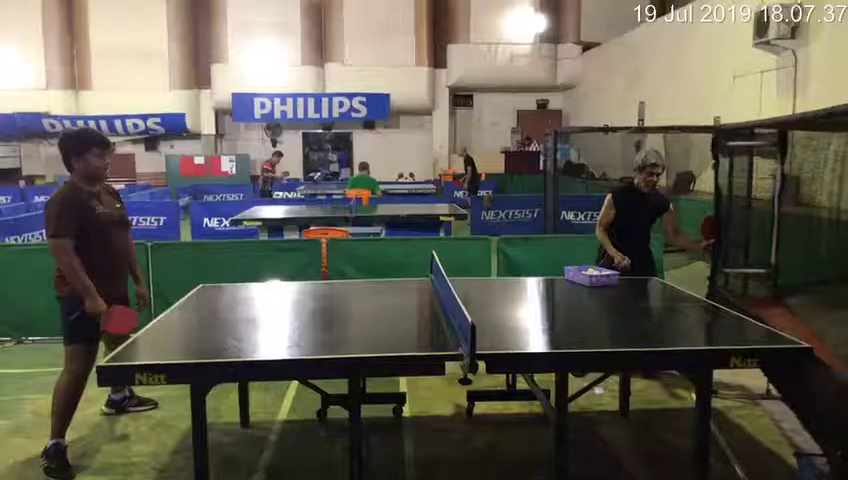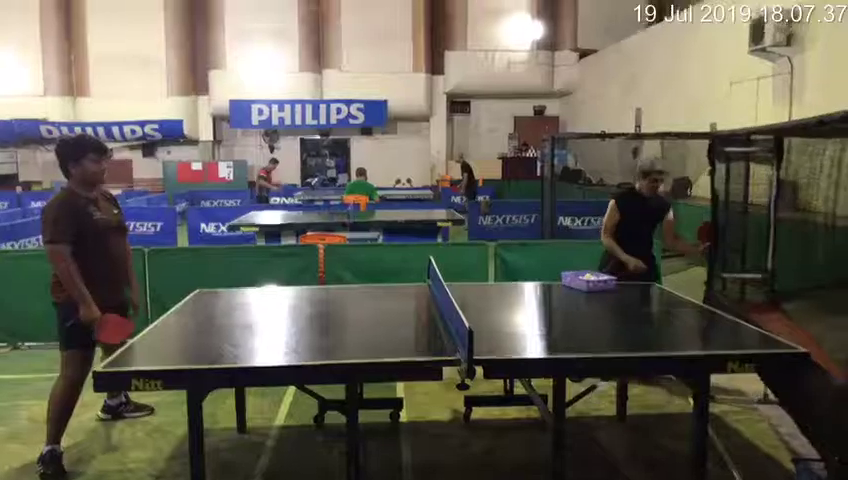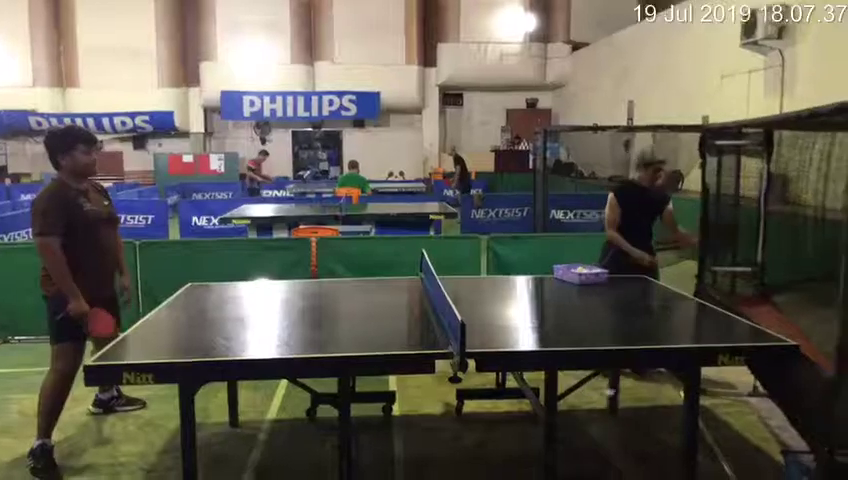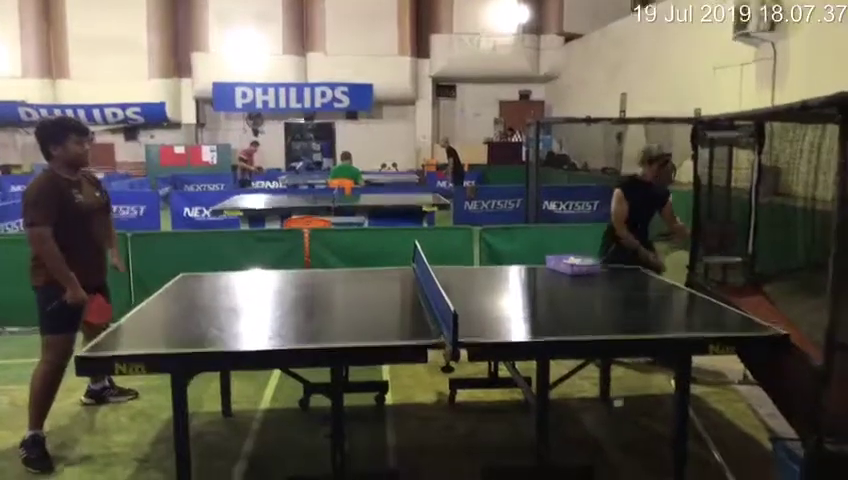
dt=0.2s
person 1, frame 1
left shoulder: (110, 193)
right shoulder: (64, 201)
left elbow: (124, 240)
right elbow: (63, 253)
left wrist: (138, 281)
right wrist: (90, 296)
left hip: (116, 291)
right hip: (84, 298)
left knee: (121, 347)
right knee: (78, 367)
left ankle: (119, 396)
right ankle: (55, 446)
person 1, frame 2
left shoulder: (107, 199)
right shoulder: (62, 207)
right elbow: (60, 259)
left wrist: (131, 288)
right wrist: (85, 304)
left hip: (113, 297)
right hip: (80, 304)
left knee: (117, 353)
right knee: (73, 374)
left ankle: (115, 403)
right ankle: (50, 452)
person 1, frame 3
left shoulder: (98, 191)
right shoulder: (51, 198)
left elbow: (112, 235)
right elbow: (49, 251)
left wrist: (123, 274)
right wrist: (73, 297)
left hip: (103, 289)
right hip: (70, 296)
left knee: (108, 345)
right knee: (64, 367)
left ankle: (106, 396)
right ankle: (41, 446)
person 1, frame 4
left shoulder: (90, 180)
right shoulder: (43, 188)
left elbow: (104, 219)
right elbow: (41, 241)
left wrist: (113, 251)
right wrist: (70, 284)
left hip: (93, 278)
right hip: (60, 285)
left knee: (99, 334)
right knee: (55, 356)
left ankle: (98, 386)
right ankle: (33, 437)
person 2, frame 1
left shoulder: (662, 203)
right shoulder: (617, 197)
left elbow: (673, 237)
right elbow: (600, 229)
left wrist: (699, 246)
right wrist: (614, 254)
left hip: (642, 261)
right hip: (613, 260)
person 2, frame 2
left shoulder: (663, 206)
right shoulder: (619, 202)
left elbow: (672, 241)
right elbow: (606, 237)
left wrist: (697, 250)
right wrist: (627, 259)
left hip: (645, 265)
right hip: (617, 265)
person 2, frame 3
left shoulder: (662, 198)
right shoulder: (619, 194)
left elbow: (675, 230)
right elbow: (610, 231)
left wrist: (697, 241)
right wrist: (635, 253)
left hip: (645, 257)
right hip: (617, 256)
person 2, frame 4
left shoulder: (661, 193)
right shoulder: (623, 190)
left elbow: (674, 224)
right elbow: (620, 229)
right wrist: (646, 254)
left hip: (642, 248)
right hip: (616, 248)
